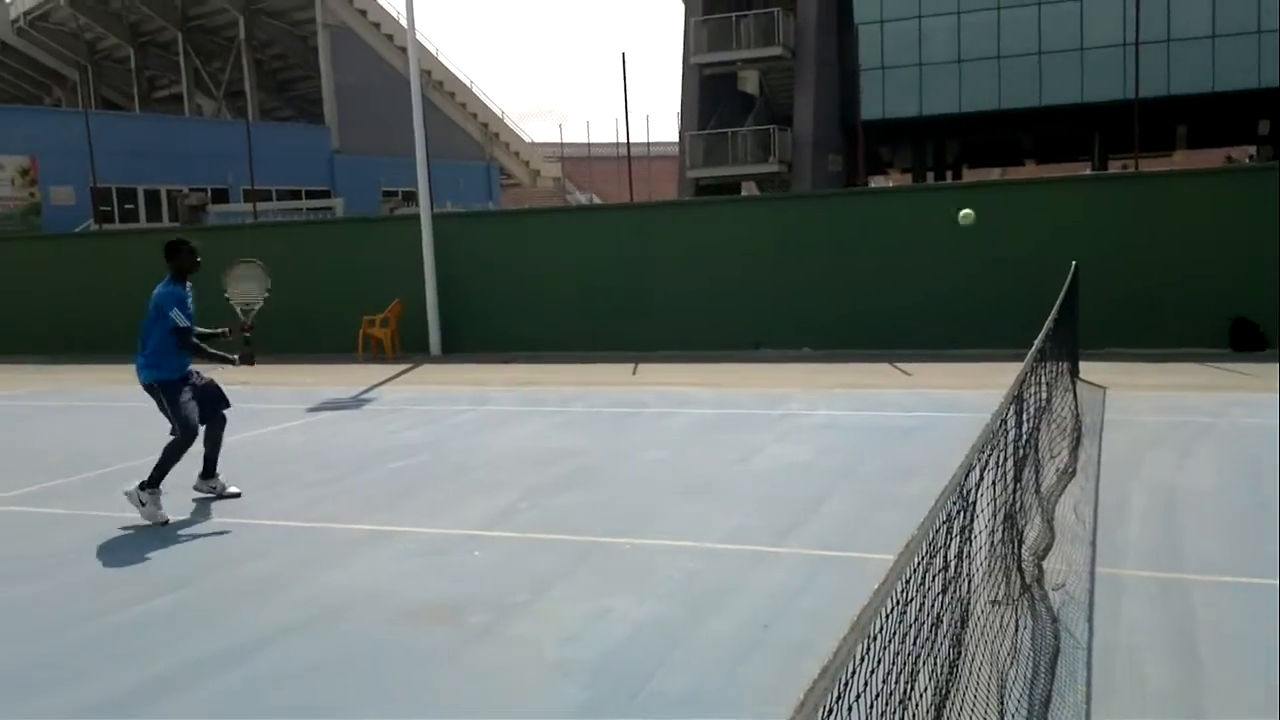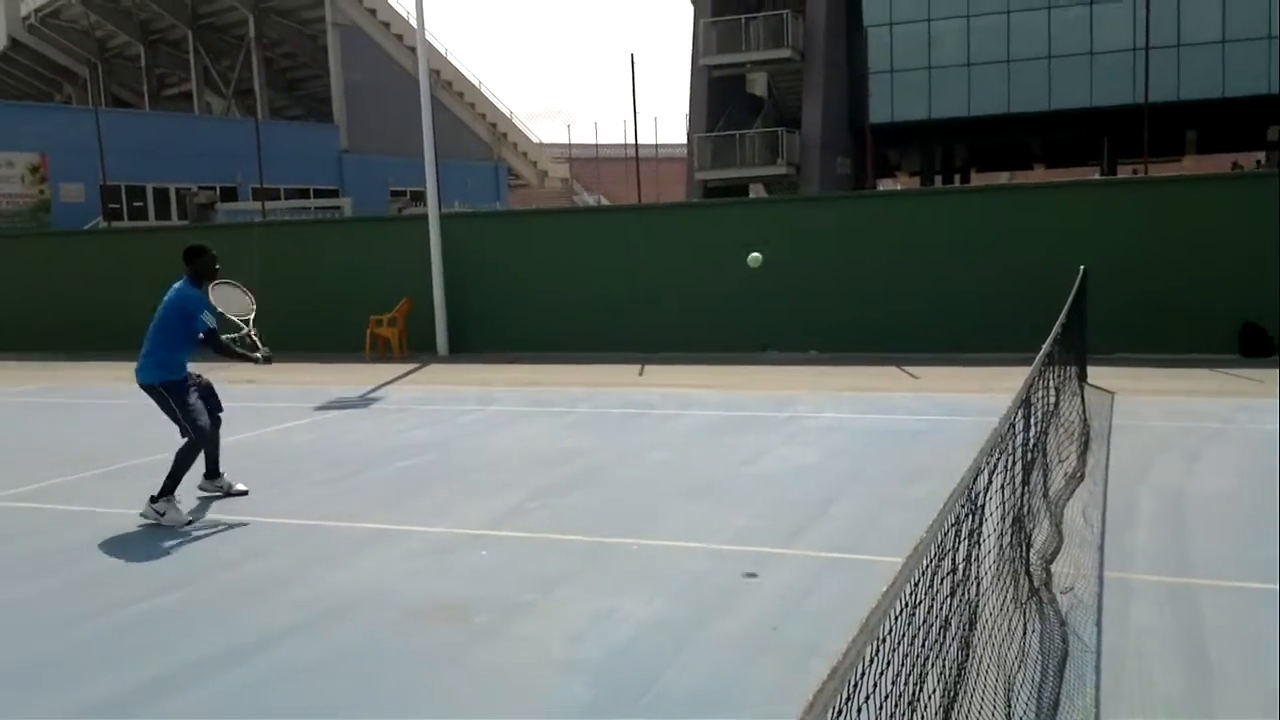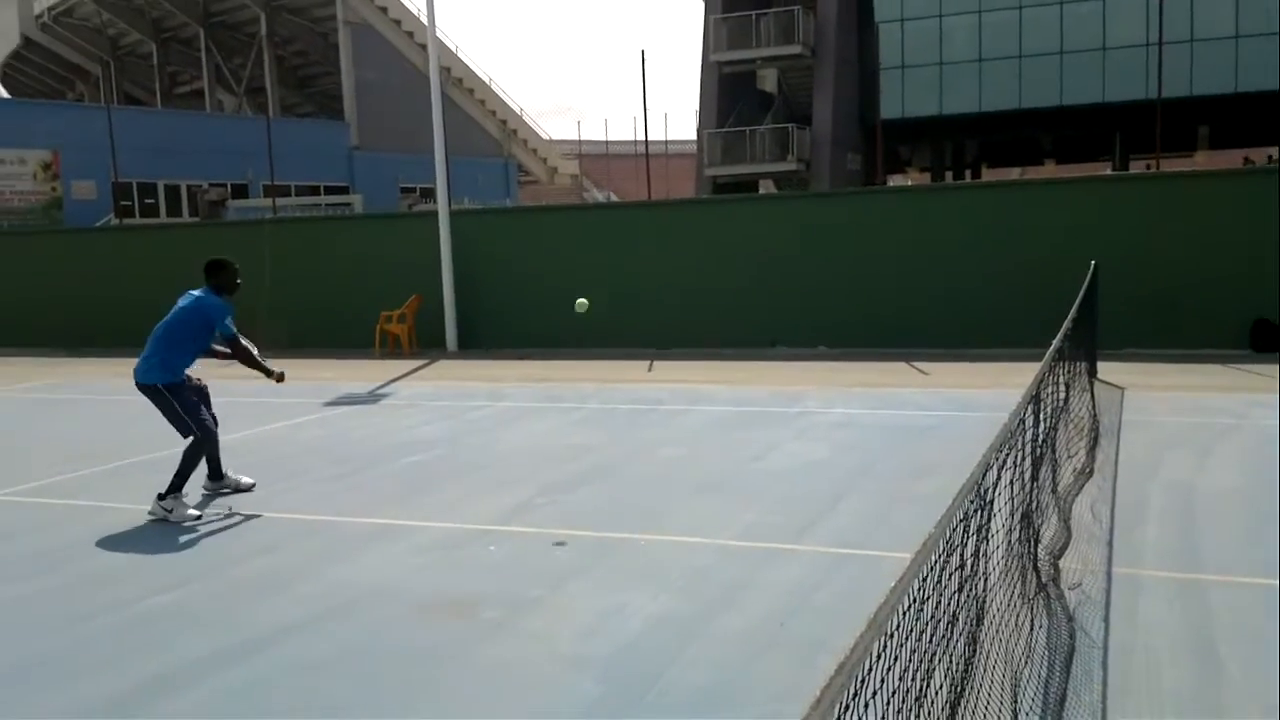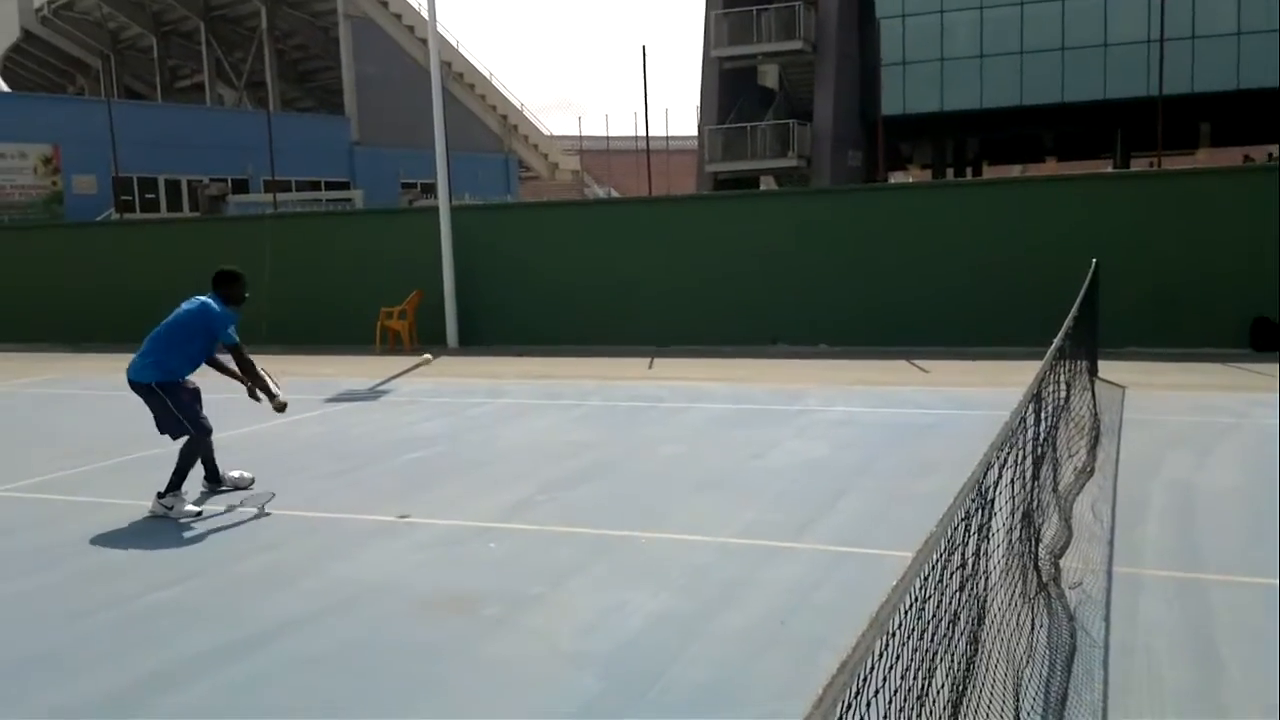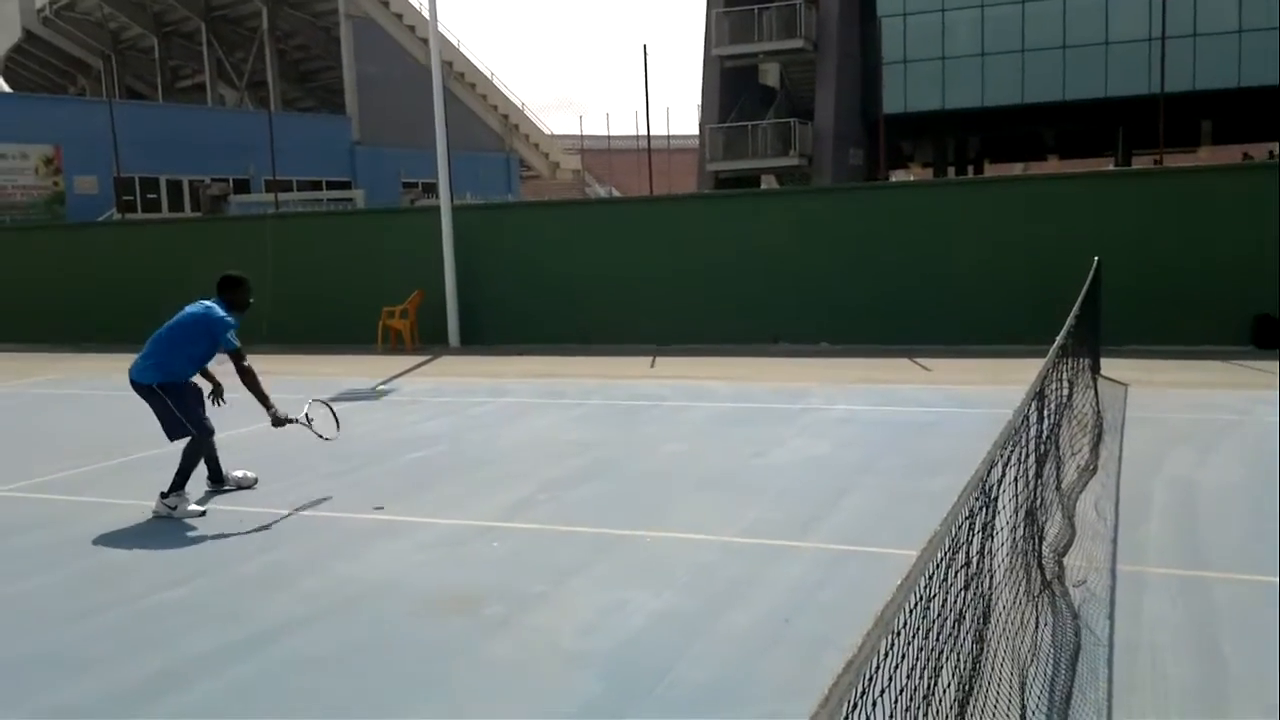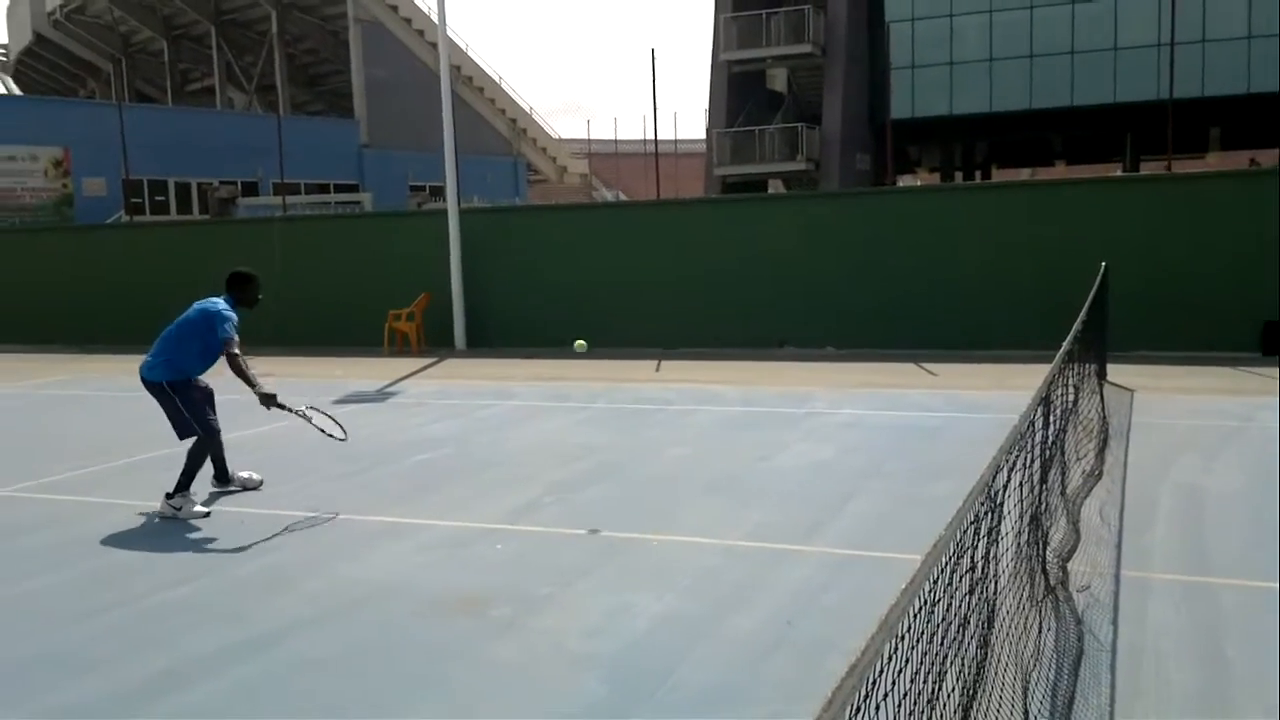
dt=0.1s
person 1, frame 1
left shoulder: (183, 289)
right shoulder: (171, 295)
right elbow: (189, 344)
left wrist: (220, 333)
right wrist: (233, 359)
left hip: (181, 371)
right hip: (161, 375)
left knee: (217, 418)
right knee: (188, 431)
left ankle: (208, 478)
right ankle: (147, 490)
person 1, frame 2
left shoulder: (185, 290)
right shoulder: (194, 297)
right elbow: (216, 344)
left wrist: (227, 343)
right wrist: (256, 357)
left hip: (170, 372)
right hip: (159, 376)
left knee: (212, 418)
right knee: (200, 433)
left ankle: (212, 478)
right ankle: (160, 501)
person 1, frame 3
left shoulder: (199, 298)
right shoulder: (216, 305)
right elbow: (240, 350)
left wrist: (237, 353)
right wrist: (270, 372)
left hip: (168, 373)
right hip: (158, 378)
left knee: (207, 421)
right knee: (205, 432)
left ankle: (216, 477)
right ankle: (168, 499)
person 1, frame 4
left shoulder: (203, 305)
right shoulder: (220, 315)
right elbow: (243, 361)
left wrist: (241, 378)
right wrist: (273, 397)
left hip: (159, 373)
right hip: (152, 377)
left knee: (198, 422)
right knee: (200, 431)
left ankle: (214, 477)
right ankle: (168, 497)
person 1, frame 5
left shoulder: (206, 309)
right shoulder: (221, 319)
right elbow: (242, 367)
left wrist: (214, 381)
right wrist: (270, 408)
left hip: (163, 374)
right hip: (154, 379)
left knee: (200, 423)
right knee: (203, 432)
left ankle: (217, 477)
right ankle: (171, 497)
person 1, frame 6
left shoulder: (215, 306)
right shoulder: (224, 314)
right elbow: (234, 356)
right wrist: (258, 390)
left hip: (178, 372)
right hip: (164, 376)
left knee: (209, 416)
right knee: (208, 432)
left ankle: (223, 477)
right ankle: (176, 498)
